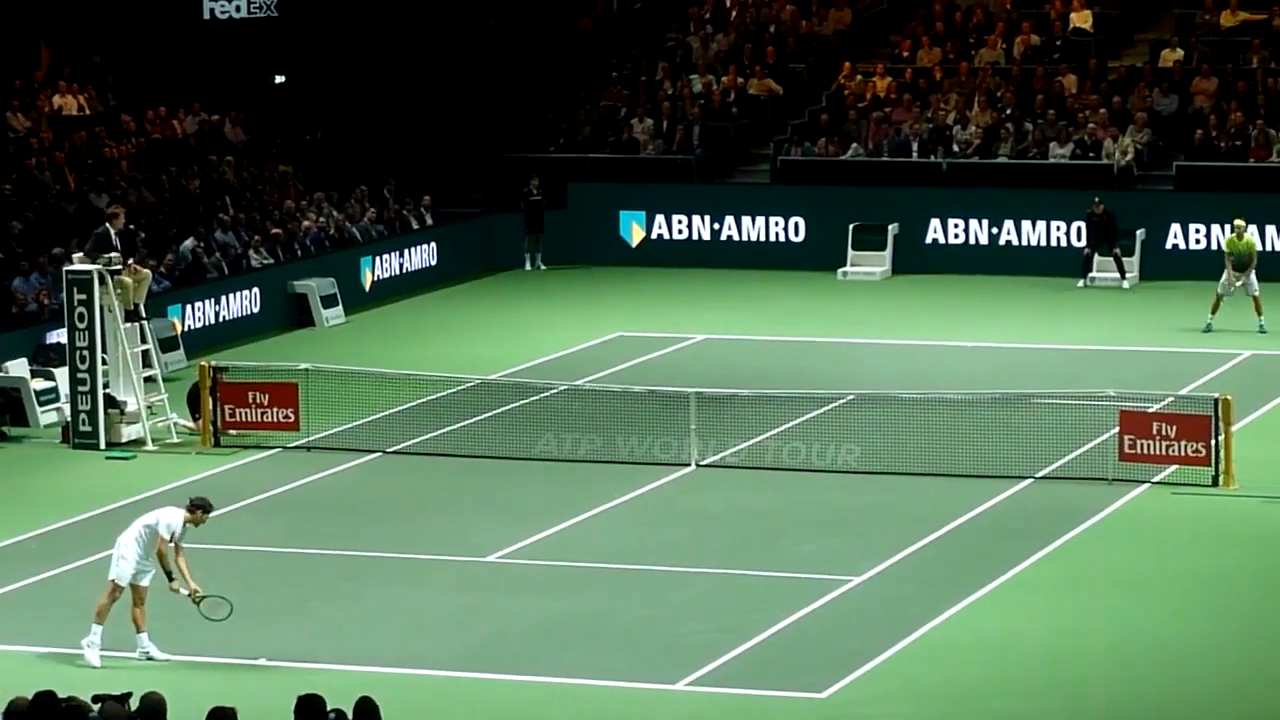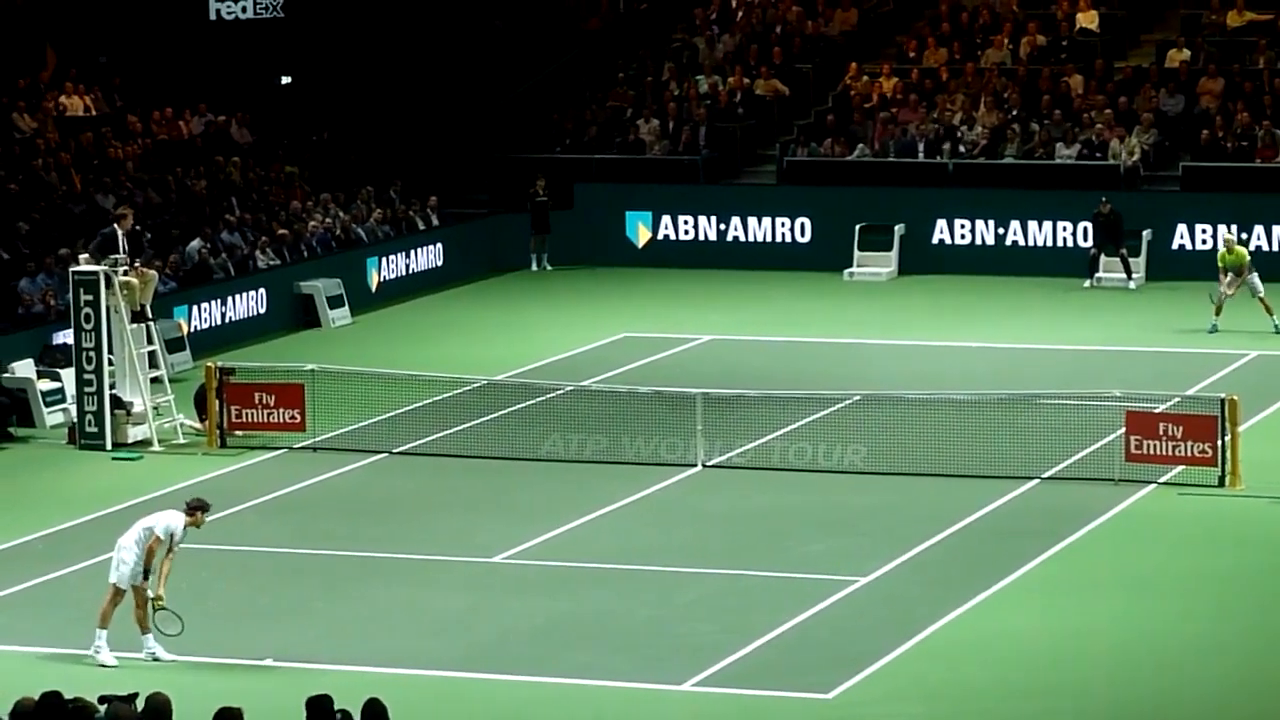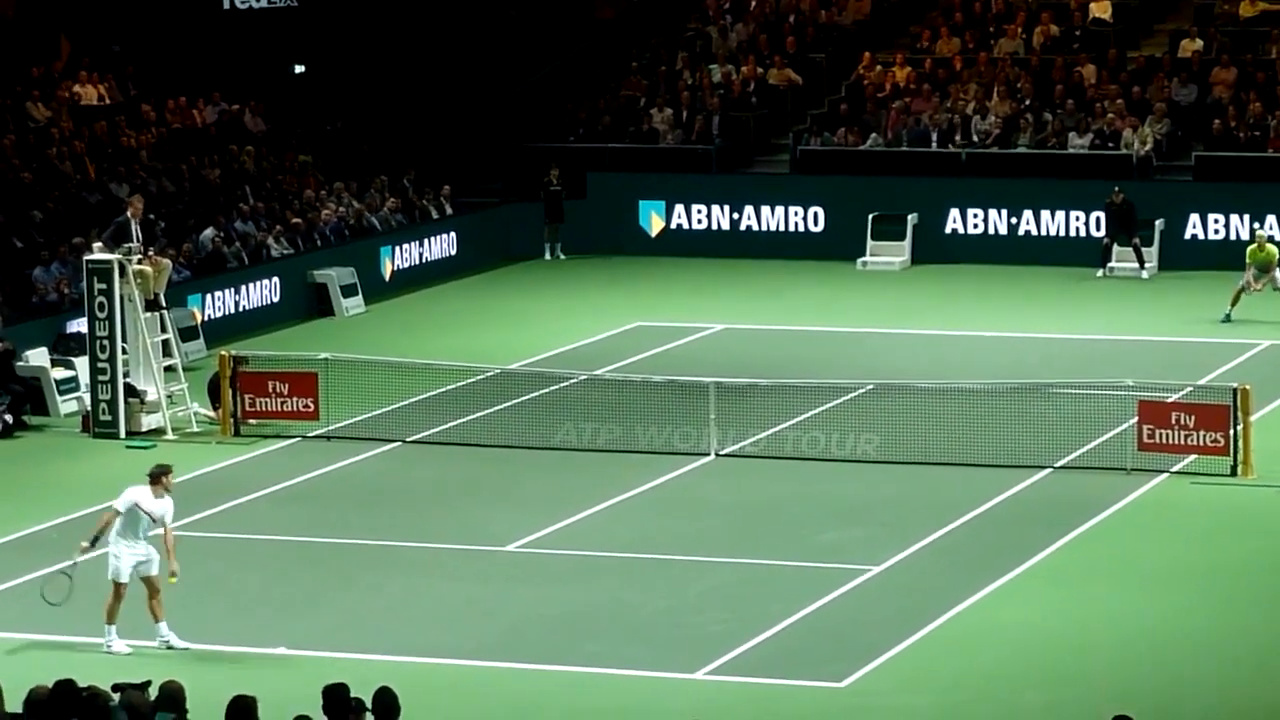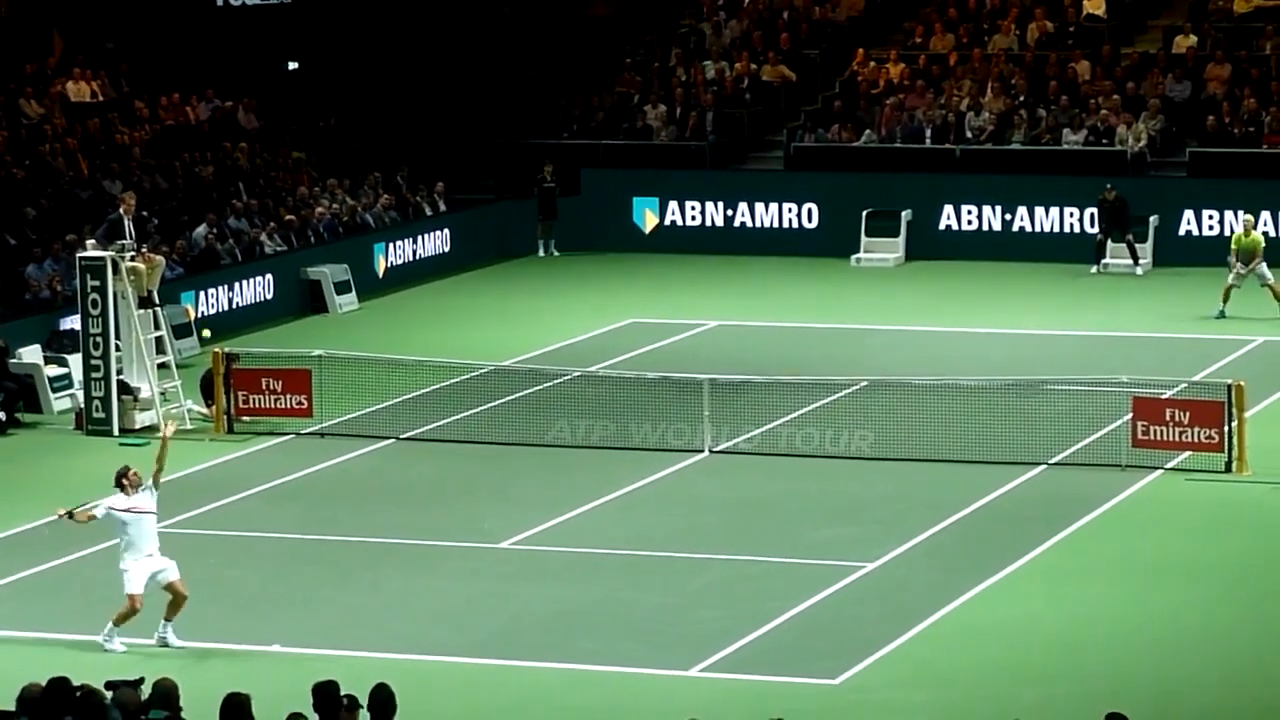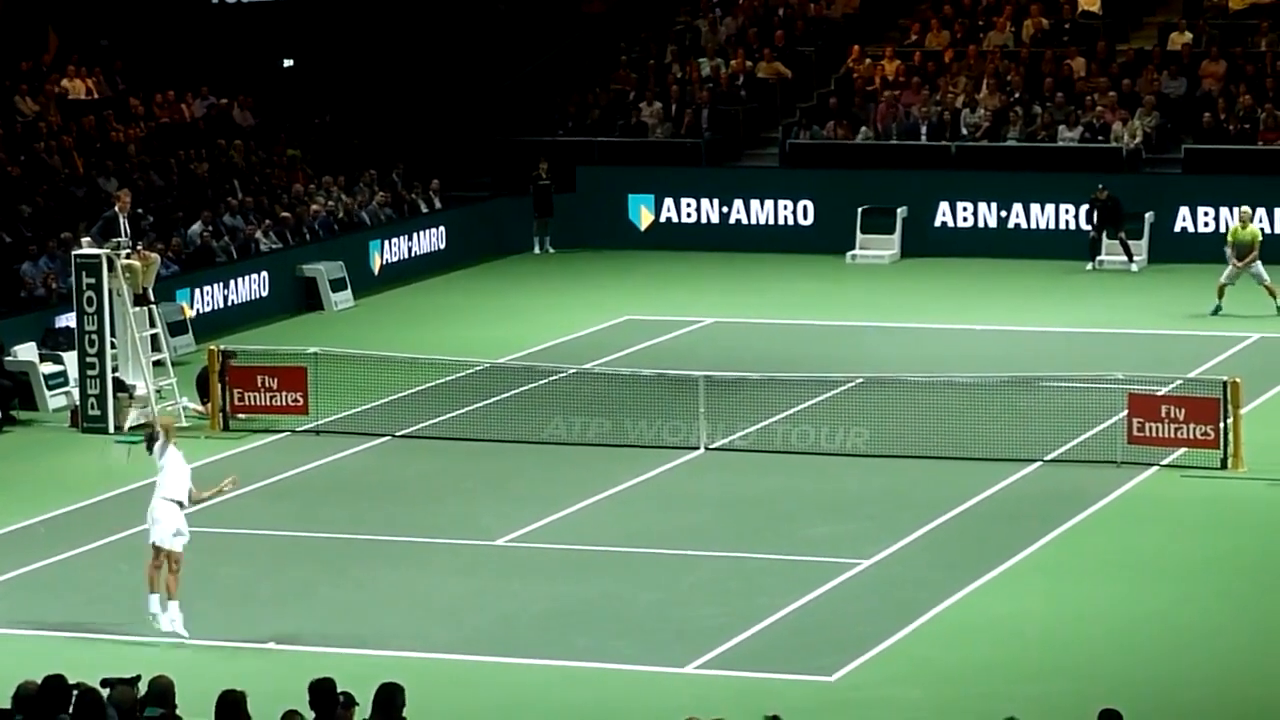
dt=0.5s
person 1, frame 1
left shoulder: (182, 526)
right shoulder: (171, 517)
left elbow: (179, 556)
right elbow: (161, 551)
left wrist: (190, 584)
right wrist: (171, 579)
left hip: (144, 556)
right hip: (129, 549)
left knee: (139, 601)
right knee: (113, 594)
left ankle: (145, 647)
right ankle: (92, 641)
person 1, frame 2
left shoulder: (182, 531)
right shoulder: (171, 520)
left elbow: (168, 558)
right elbow: (152, 547)
left wrist: (161, 587)
right wrist: (145, 578)
left hip: (144, 558)
right hip: (129, 551)
left knee: (143, 603)
right knee: (115, 598)
left ankle: (151, 648)
right ankle: (99, 647)
person 1, frame 3
left shoulder: (167, 503)
right shoulder: (134, 494)
left elbow: (168, 533)
right elbow: (109, 518)
left wrist: (172, 560)
right wrist: (92, 542)
left hip: (143, 548)
right hip: (121, 546)
left knee: (155, 590)
right knee: (119, 593)
left ankle: (164, 636)
right ankle: (111, 639)
person 1, frame 4
left shoulder: (148, 494)
right shoulder: (112, 504)
left elbow: (159, 466)
right elbow: (85, 518)
left wrist: (165, 439)
right wrist: (69, 514)
left hip: (155, 559)
right hip: (133, 563)
left knee: (181, 595)
right knee: (134, 606)
left ankle: (165, 632)
right ankle: (109, 635)
person 1, frame 5
left shoulder: (181, 466)
right shoulder: (162, 449)
left elbow: (195, 498)
right elbow: (166, 427)
left wrist: (219, 489)
left hip: (178, 515)
right hip: (163, 511)
left knee: (174, 567)
right knee: (158, 560)
left ankle: (172, 615)
right ankle: (155, 608)
